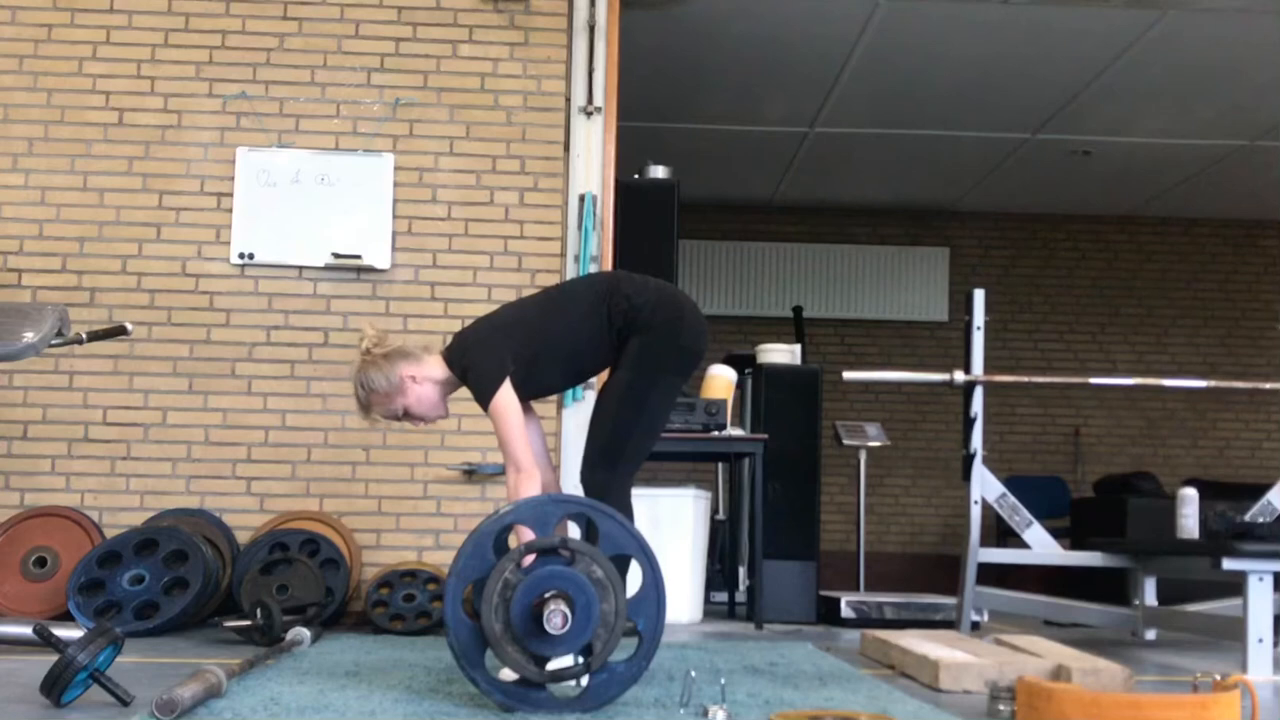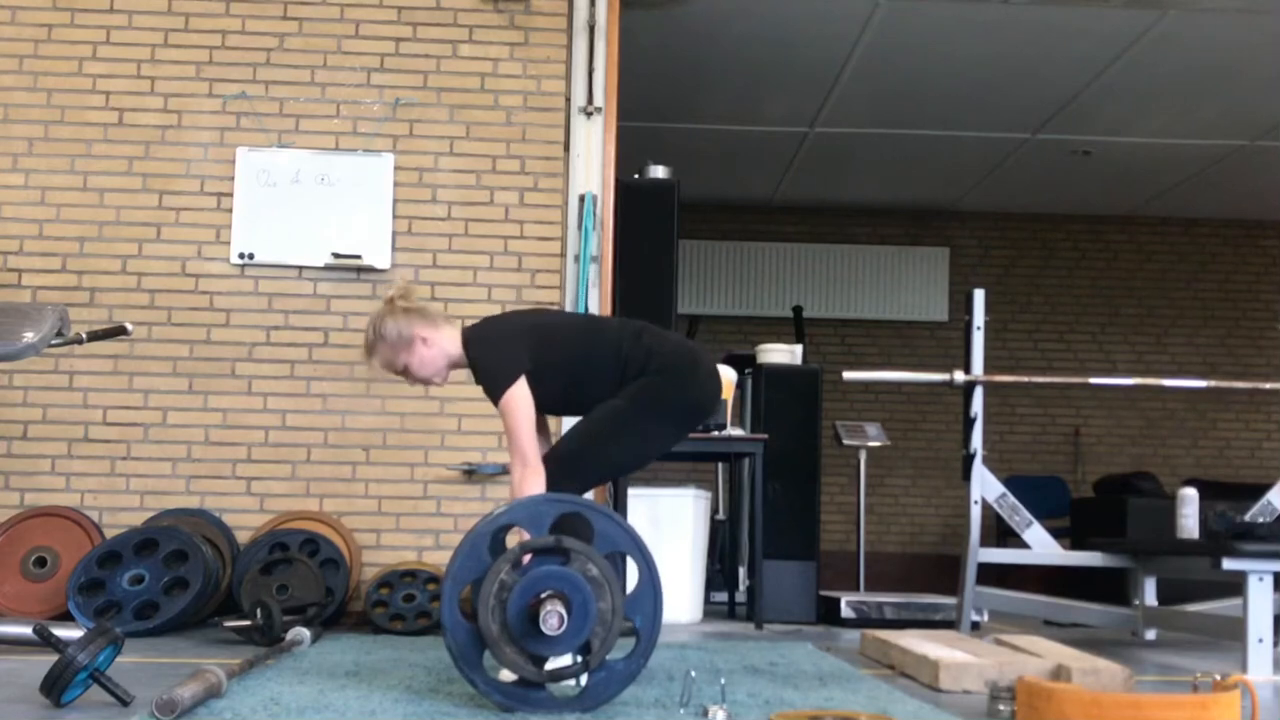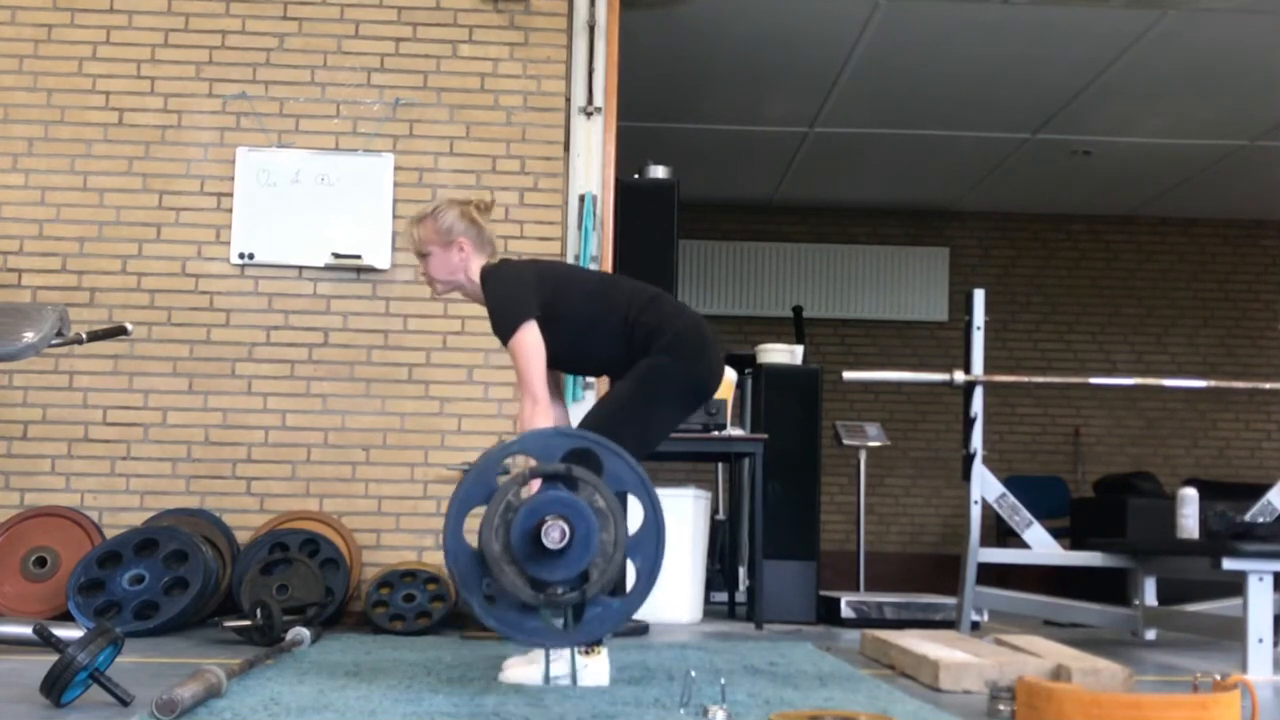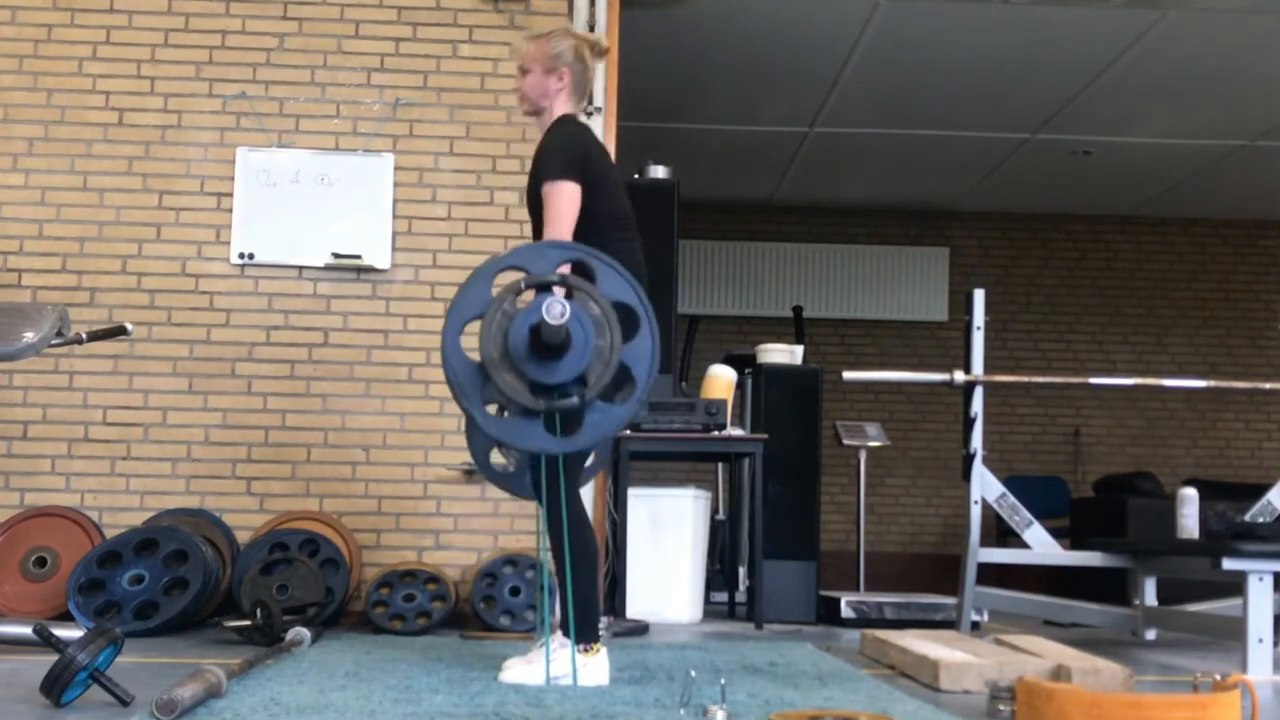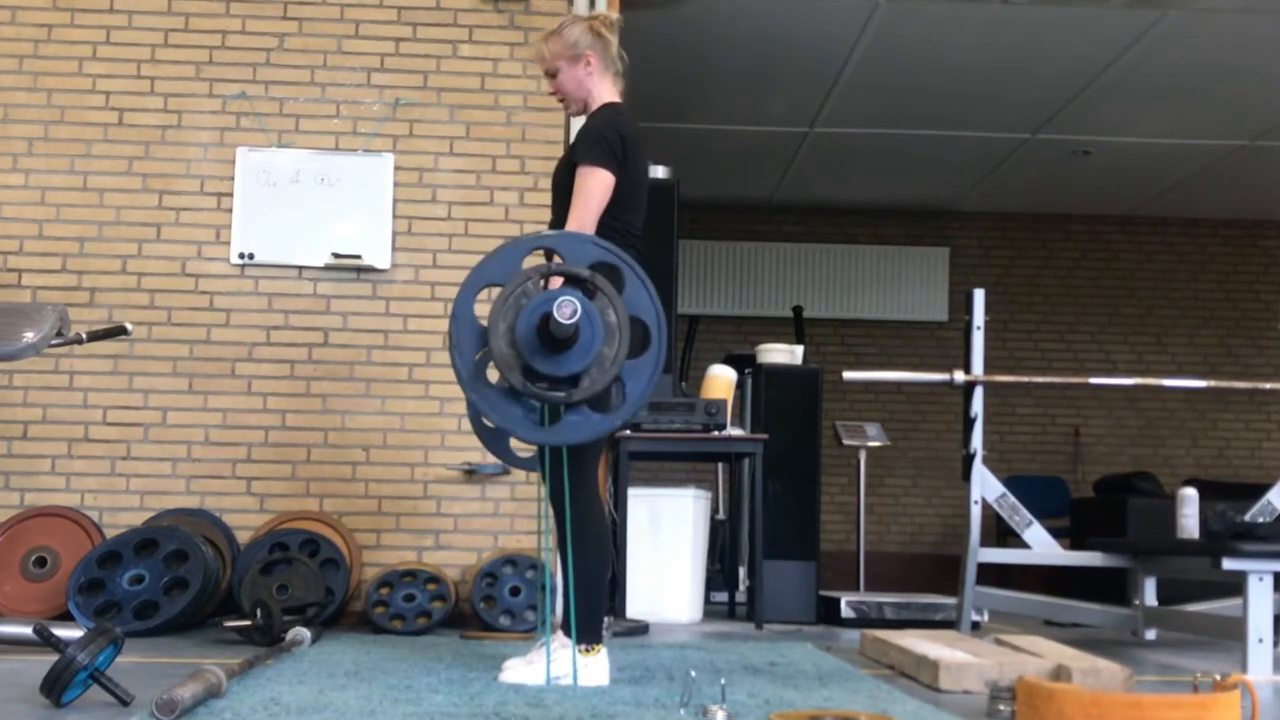
dt=1s
person 1, frame 1
left shoulder: (479, 360)
right shoulder: (480, 358)
left elbow: (523, 473)
right elbow: (540, 471)
left hip: (663, 328)
right hip: (654, 328)
left knee: (604, 477)
right knee: (602, 477)
person 1, frame 2
left shoulder: (491, 350)
right shoulder: (496, 344)
left elbow: (527, 466)
right elbow: (538, 464)
left hip: (678, 381)
right hip: (675, 380)
left knee: (556, 482)
right knee: (558, 482)
person 1, frame 3
left shoulder: (505, 287)
right shoulder: (516, 284)
left elbow: (536, 403)
right elbow: (550, 400)
left wrist: (536, 485)
left hip: (678, 356)
right hip: (681, 355)
left ankle: (584, 650)
right ankle: (579, 637)
person 1, frame 4
left shoulder: (562, 142)
right shoulder: (573, 142)
left elbow: (556, 249)
left knee: (554, 479)
right knee: (555, 479)
left ankle: (583, 650)
right ankle: (575, 636)
person 1, frame 5
left shoulder: (603, 129)
right shoulder: (619, 131)
left elbow: (580, 232)
left knee: (573, 483)
right knee: (570, 482)
left ankle: (585, 650)
right ankle: (576, 636)
